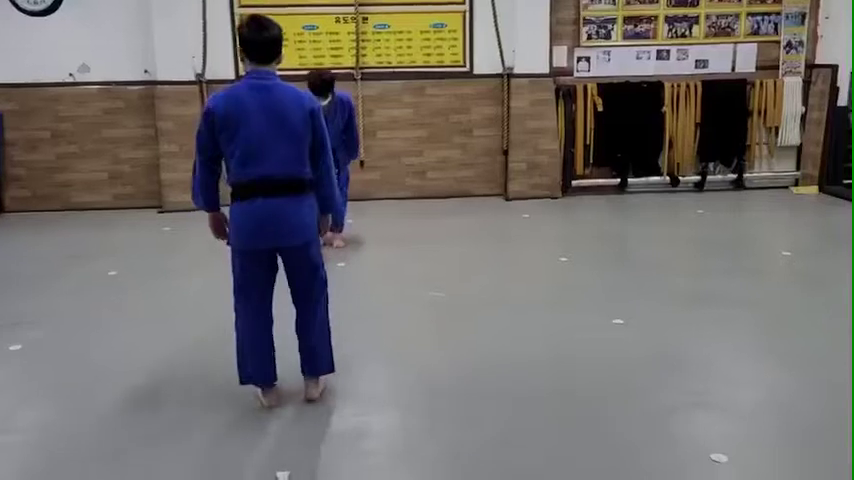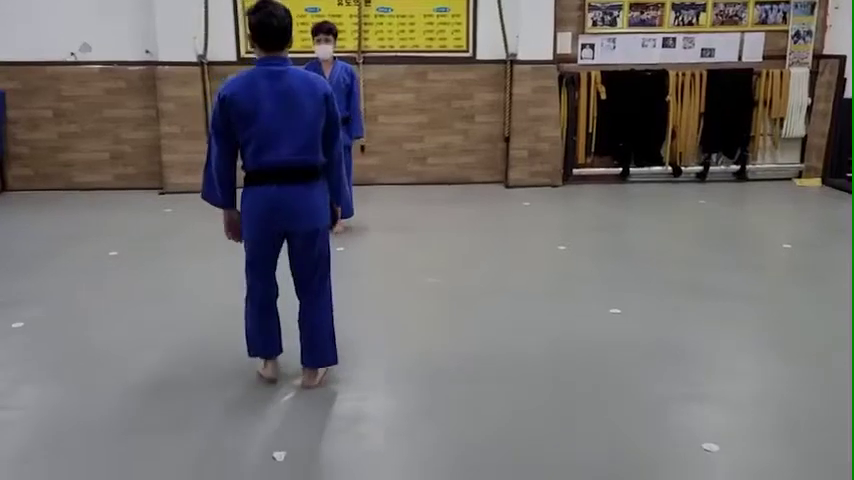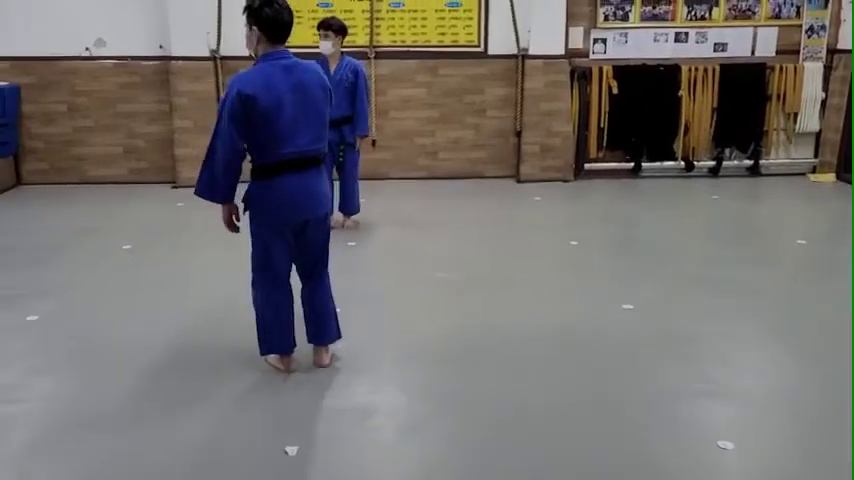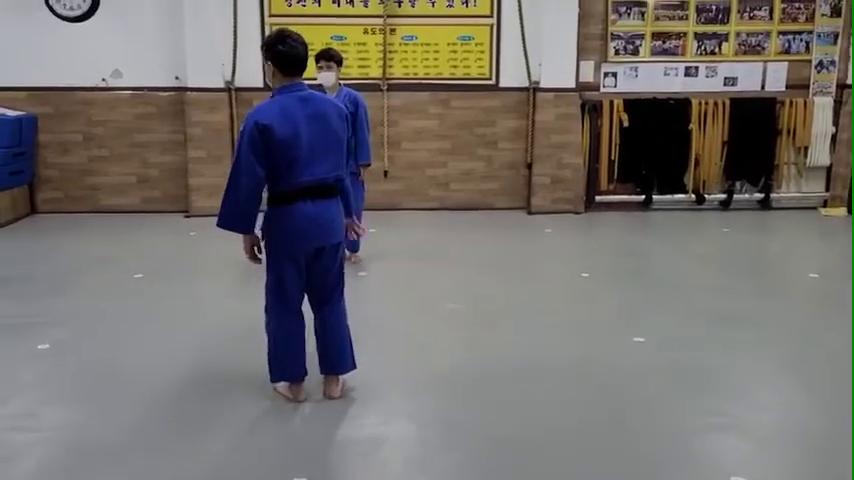
dt=0.7s
person 1, frame 1
left shoulder: (218, 105)
right shoulder: (305, 102)
left elbow: (207, 165)
right elbow: (322, 163)
left wrist: (213, 211)
right wrist: (325, 211)
left hip: (248, 215)
right hip: (296, 211)
left knee: (253, 303)
right knee: (310, 296)
left ankle: (266, 385)
right ankle: (314, 378)
person 1, frame 2
left shoulder: (232, 91)
right shoulder: (318, 87)
left elbow: (221, 154)
right elbow: (333, 150)
left wrist: (227, 207)
right wrist: (336, 200)
left hip: (260, 198)
right hip: (309, 196)
left knee: (260, 283)
right knee: (313, 284)
left ankle: (267, 358)
right ankle: (314, 365)
person 1, frame 3
left shoulder: (244, 86)
right shoulder: (316, 74)
left elbow: (228, 147)
left wrist: (225, 199)
left hip: (271, 192)
right hip: (314, 185)
left knee: (271, 275)
right knee: (315, 270)
left ankle: (281, 352)
right ankle: (322, 346)
person 1, frame 4
left shoulder: (261, 117)
right shoulder: (334, 109)
left elbow: (249, 178)
left wrist: (246, 230)
right wrist: (347, 212)
left hip: (286, 219)
right hip: (329, 215)
left knee: (284, 302)
right knee: (329, 299)
left ankle: (292, 381)
right ankle: (334, 378)
person 2, frame 1
left shoulder: (345, 102)
left elbow: (352, 132)
left wrist: (351, 154)
left hip: (337, 154)
left knee: (338, 192)
left ankle: (336, 231)
person 2, frame 2
left shoulder: (347, 71)
right shoulder: (307, 72)
left elbow: (354, 105)
left wrist: (355, 133)
left hip: (340, 133)
left ankle: (339, 217)
person 2, frame 3
left shoulder: (354, 68)
left elbow: (361, 103)
left wrist: (360, 133)
left hip: (345, 131)
left knee: (348, 175)
left ankle: (348, 214)
person 2, frame 4
left shoulder: (353, 98)
left elbow: (362, 133)
left wrist: (363, 164)
left hip: (348, 163)
left knee: (352, 208)
left ankle: (353, 249)
